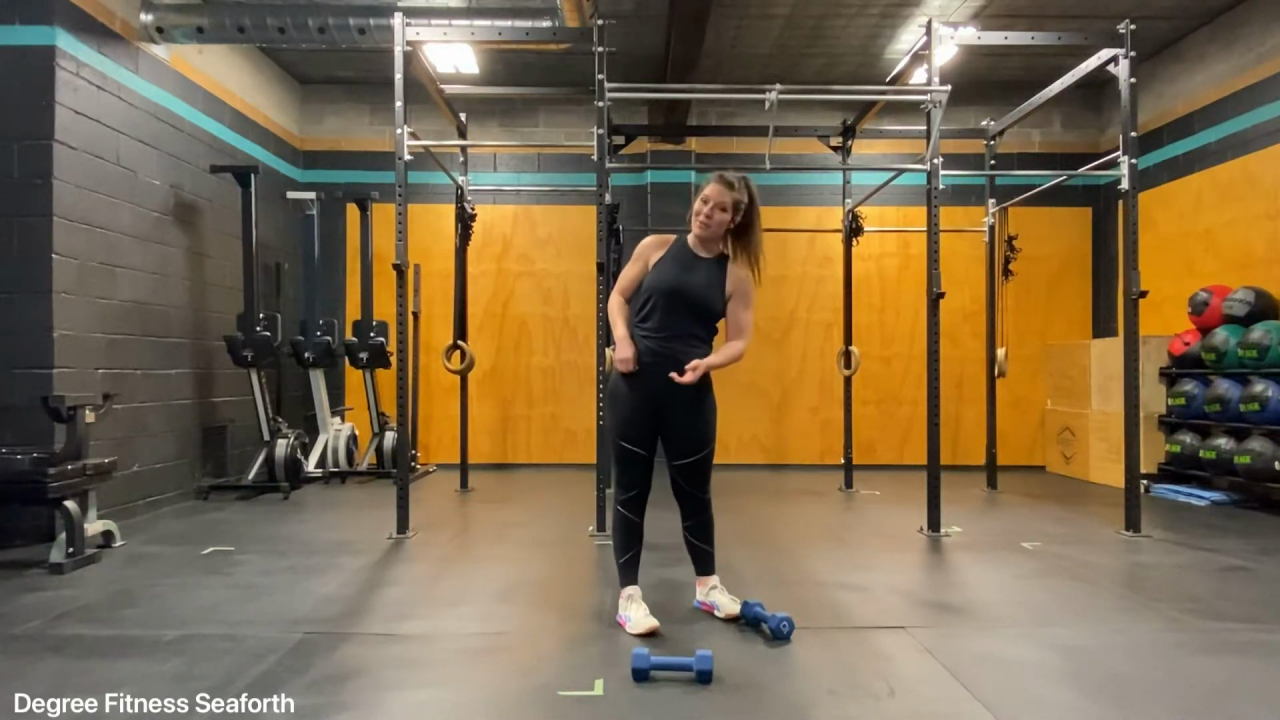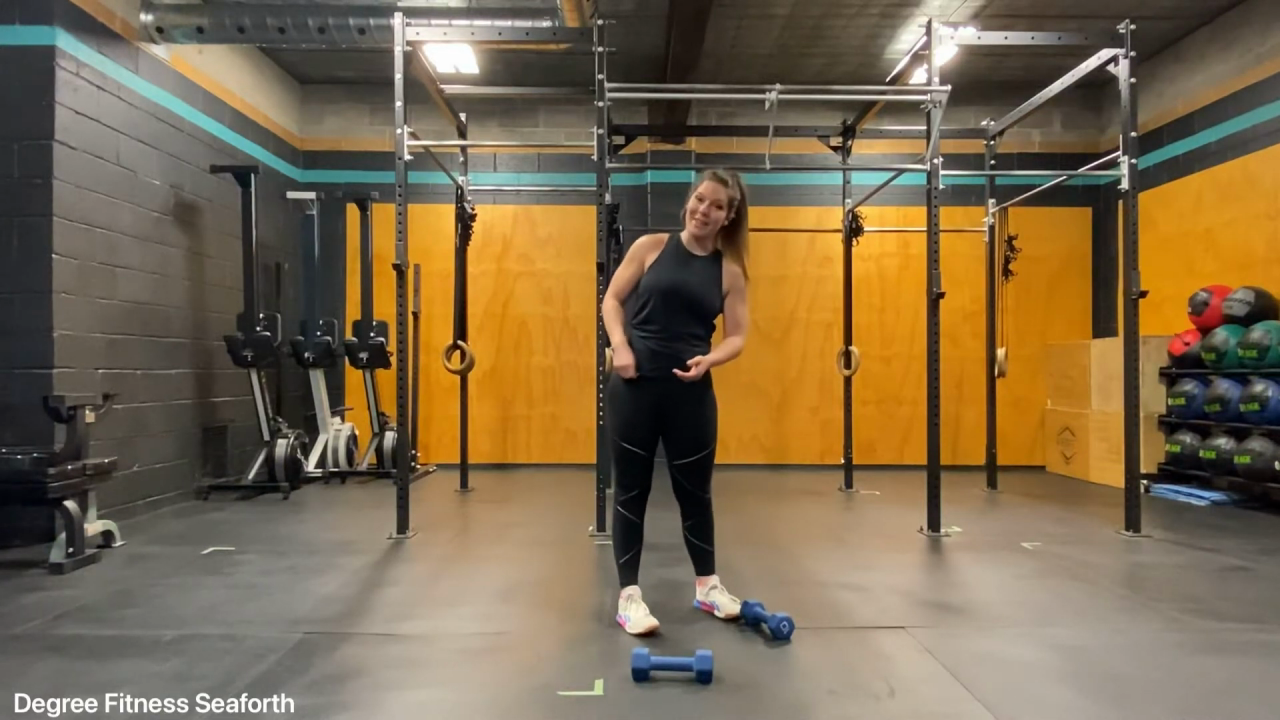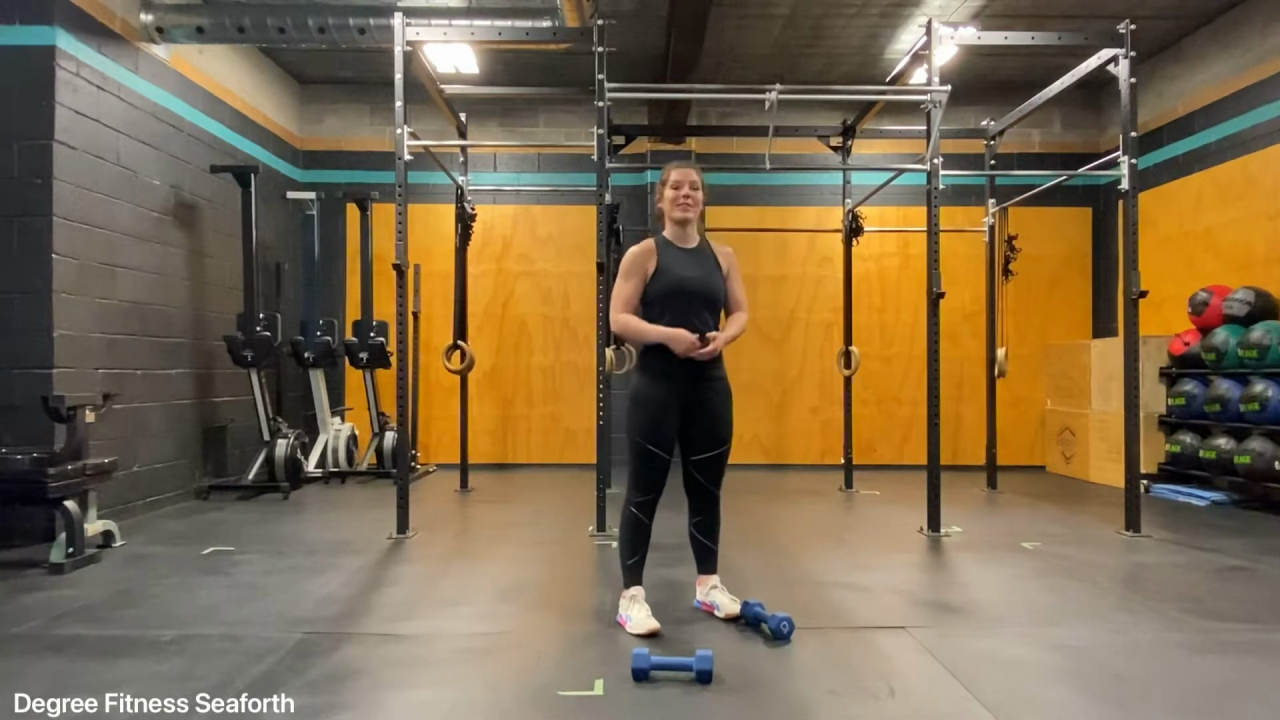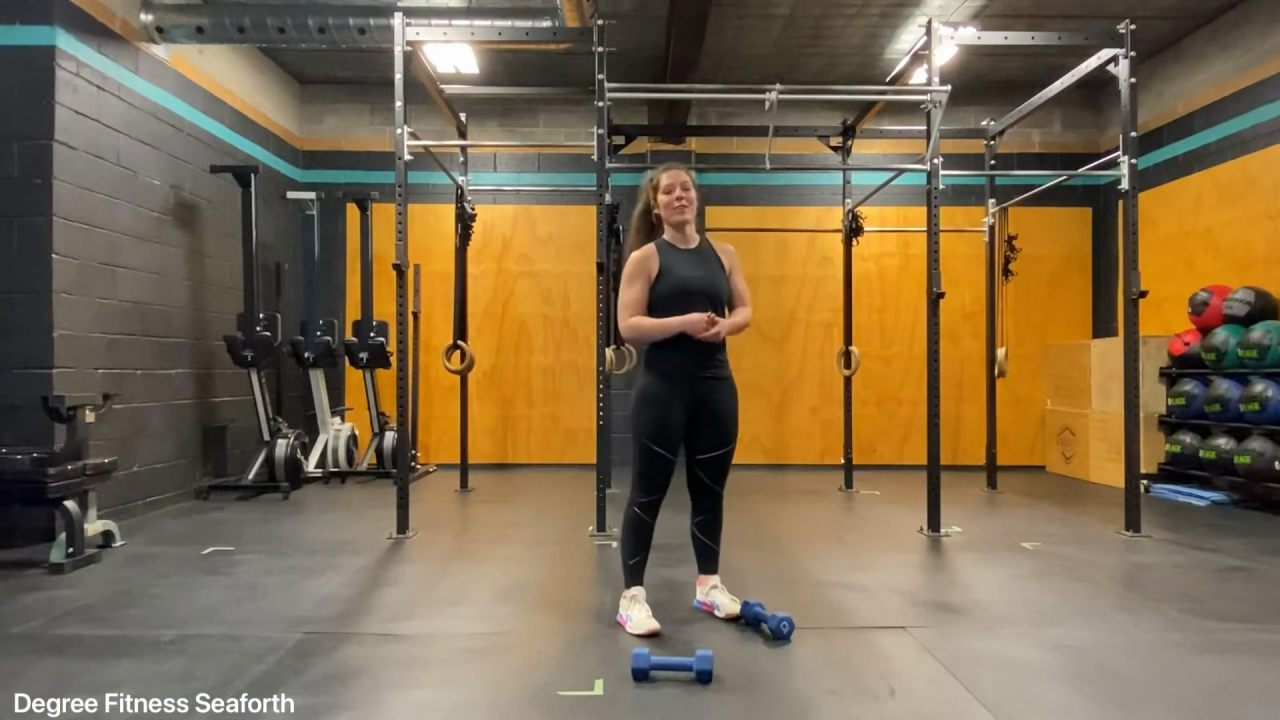
dt=0.4s
person 1, frame 1
left shoulder: (736, 276)
right shoulder: (656, 247)
left elbow: (738, 341)
right elbow: (618, 297)
left wrist: (705, 364)
right wrist: (622, 339)
left hip: (690, 390)
right hip: (634, 383)
left knee: (694, 490)
right knee: (632, 489)
left ankle: (707, 584)
right ankle: (629, 594)
person 1, frame 2
left shoulder: (730, 272)
right shoulder: (650, 246)
left elbow: (737, 336)
right elbow: (612, 300)
left wrist: (708, 360)
right wrist: (620, 346)
left hip: (691, 390)
right hip: (635, 384)
left knee: (695, 490)
right knee: (632, 489)
left ankle: (707, 584)
right ankle: (629, 595)
person 1, frame 3
left shoulder: (722, 256)
right shoulder: (643, 254)
left elbow: (739, 313)
right elbow: (619, 319)
left wrist: (722, 338)
right wrist: (668, 335)
left hip: (710, 385)
right hip: (657, 385)
left knee: (706, 488)
right knee: (645, 490)
left ankle: (708, 583)
right ankle: (631, 595)
person 1, frame 4
left shoulder: (723, 254)
right shoulder: (645, 257)
left elbow: (745, 309)
right elbow: (628, 324)
left wrist: (725, 324)
right wrist: (682, 323)
left hip: (715, 384)
right hip: (662, 385)
left knee: (709, 488)
right knee: (648, 490)
left ankle: (708, 583)
right ankle: (632, 596)
